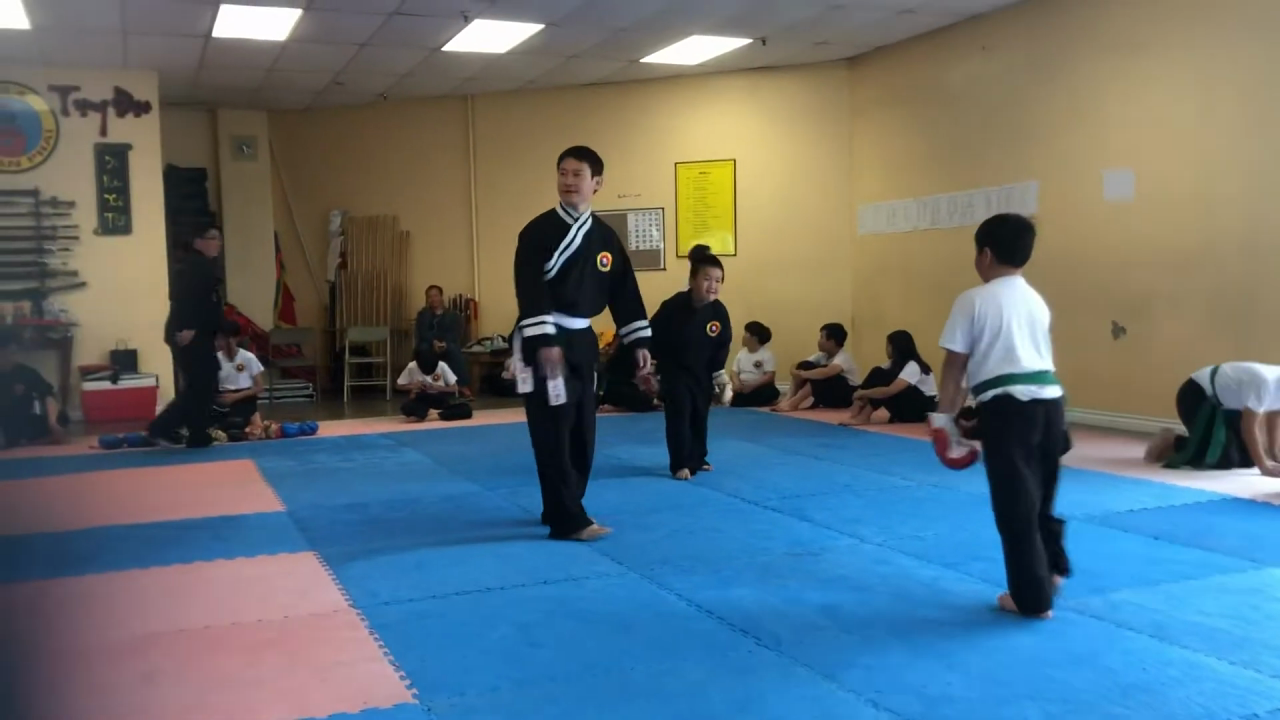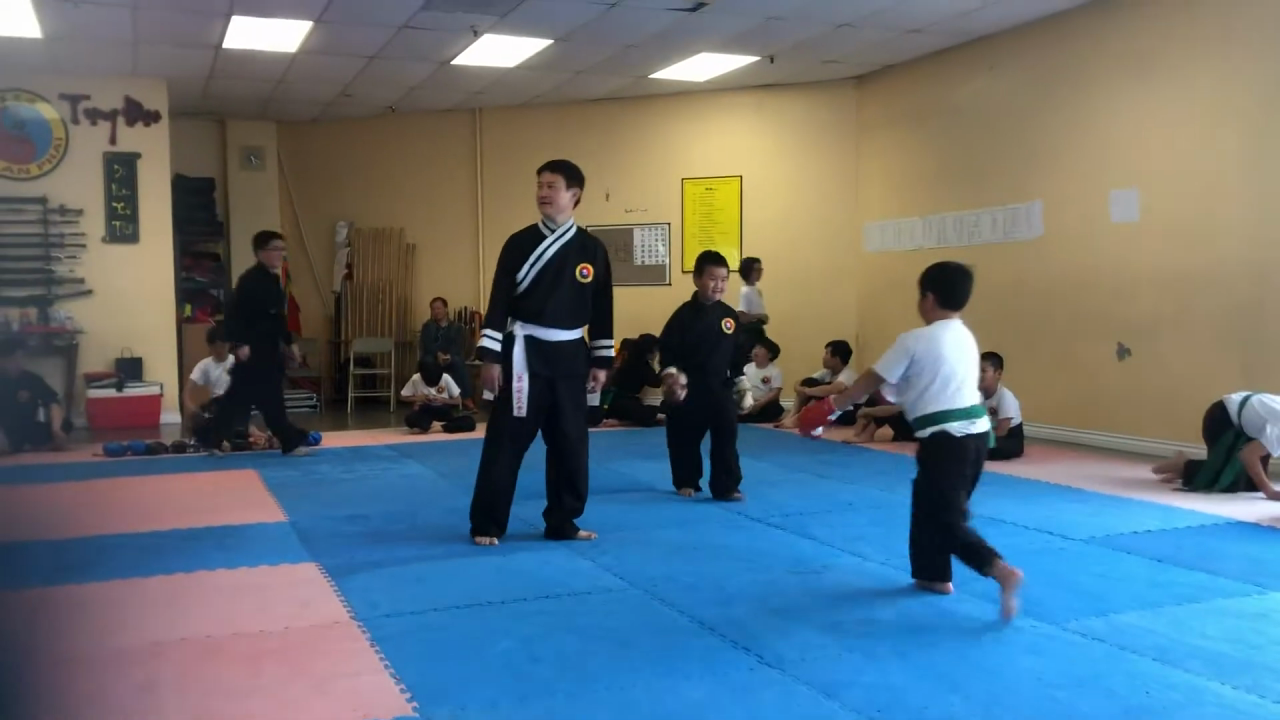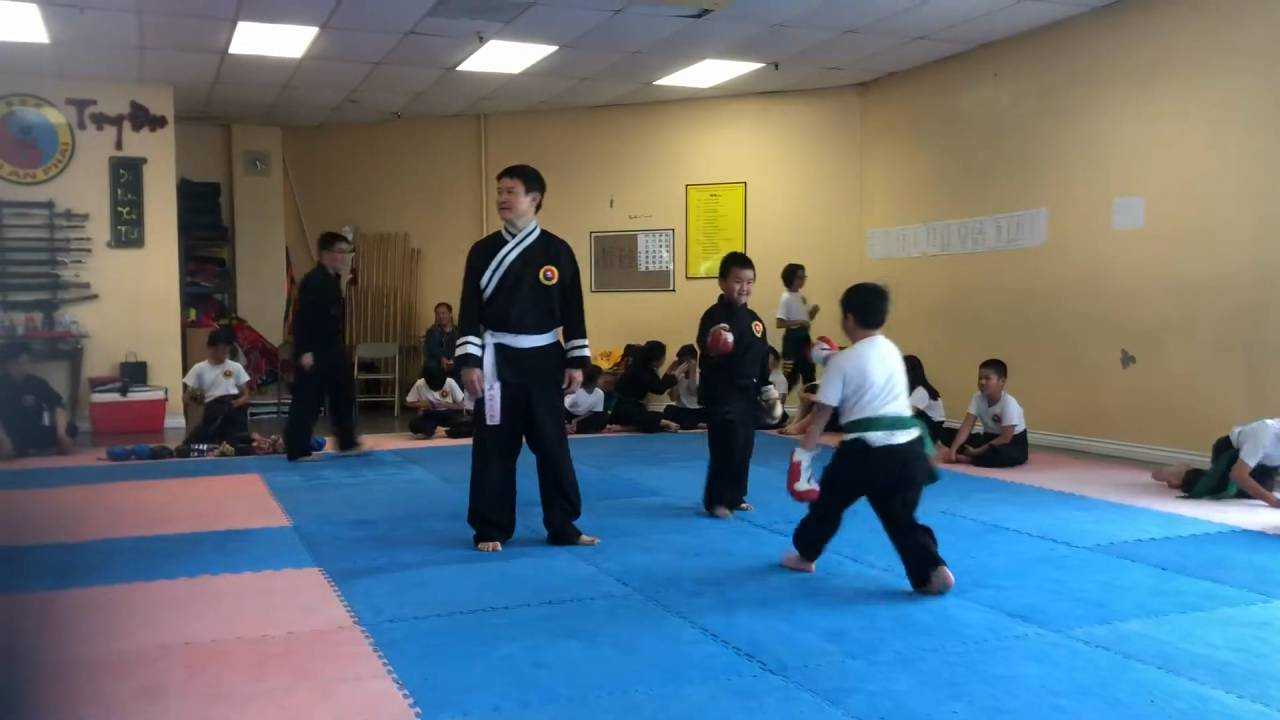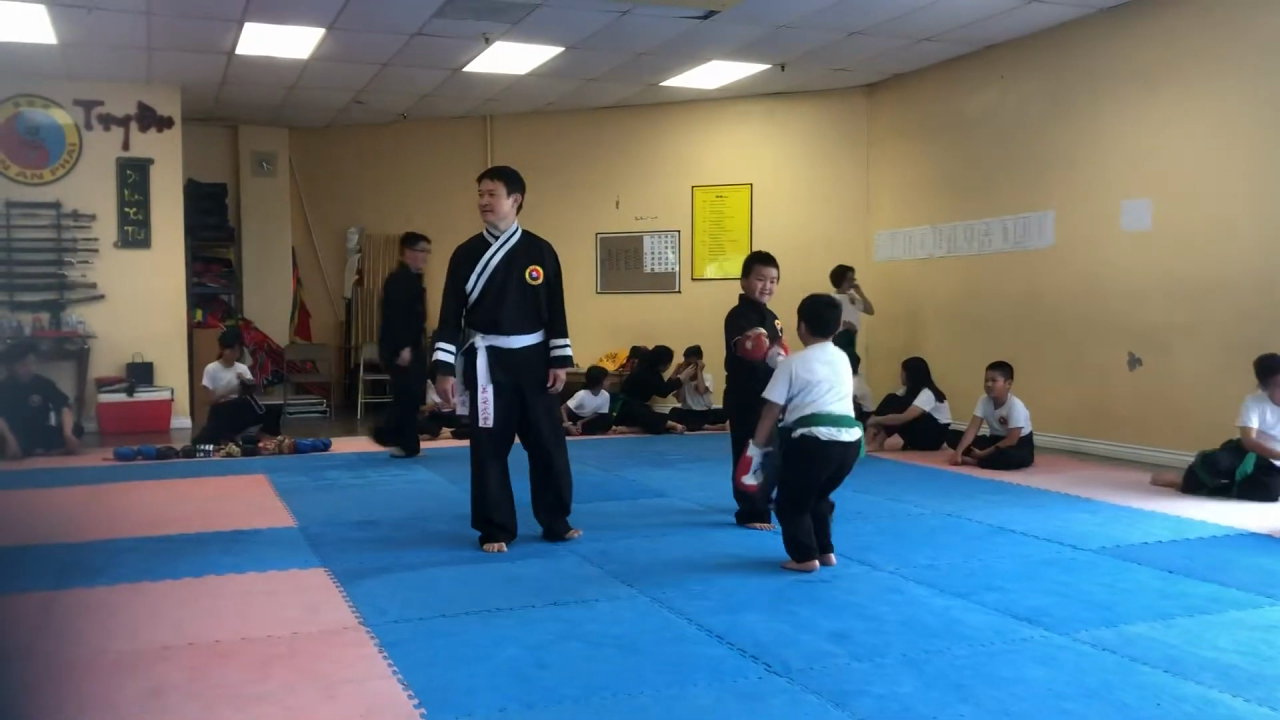
dt=0.4s
person 1, frame 1
left shoulder: (604, 236)
right shoulder: (539, 230)
left elbow: (623, 292)
right elbow: (530, 292)
left wrist: (639, 343)
right wrist: (541, 341)
left hip: (580, 339)
right hip: (546, 338)
left knee: (581, 429)
right knee: (552, 428)
left ankle: (565, 510)
right ankle: (569, 517)
person 1, frame 2
left shoulder: (592, 248)
right shoulder: (520, 243)
left elbow: (602, 309)
right elbow: (500, 303)
left wrist: (601, 360)
right wrist: (490, 356)
left hip: (570, 354)
right hip: (525, 352)
left knee: (570, 442)
right knee: (507, 440)
left ankle: (562, 521)
right ankle: (488, 523)
person 1, frame 3
left shoulder: (557, 251)
right shoulder: (484, 251)
left elbow: (572, 310)
right elbow: (470, 310)
left wrist: (577, 361)
right wrist: (469, 361)
left hip: (544, 359)
right hip: (498, 360)
left knee: (553, 445)
right knee: (493, 447)
left ankle: (563, 526)
right ankle: (491, 529)
person 1, frame 4
left shoulder: (540, 250)
right shoulder: (467, 254)
left elbow: (555, 310)
right elbow: (451, 313)
left wrist: (560, 361)
right wrist: (444, 368)
left hip: (534, 359)
right hip: (488, 362)
left knee: (548, 443)
right knee: (489, 447)
left ankle: (556, 521)
right ankle: (495, 529)
person 2, frame 1
left shoulder: (974, 300)
right shoulder: (1035, 300)
left elbow: (955, 364)
left wrist: (944, 417)
left hip: (1008, 406)
right hip: (1049, 401)
left knee: (1015, 503)
right knee: (1039, 497)
left ankle: (1032, 599)
right ankle: (1050, 571)
person 2, frame 2
left shoulder: (914, 341)
right shoulder: (966, 338)
left elbow: (871, 380)
left wrist: (831, 405)
right wrist: (900, 395)
left hip: (944, 440)
right hip: (978, 432)
left knee: (945, 520)
right knee: (931, 507)
left ankle: (1001, 572)
right ankle: (935, 575)
person 2, frame 3
left shoulder: (844, 361)
right shoulder: (892, 352)
left elbow: (822, 412)
left wrist: (803, 450)
right wrist: (828, 359)
left hip: (864, 446)
right hip: (907, 442)
left knee: (827, 500)
right knee: (900, 514)
left ankle: (805, 555)
right ankle: (934, 570)
person 2, frame 4
left shoulder: (793, 363)
right shoulder: (843, 359)
left elbow: (772, 412)
left wrist: (756, 448)
left hip: (812, 442)
right hip: (850, 441)
left knee: (791, 502)
right knee: (818, 497)
left ankle: (805, 556)
right ankle: (825, 551)
person 3, frame 1
left shoulder: (719, 312)
right shoulder: (673, 307)
left elbow: (722, 347)
right elbow: (654, 339)
left wrist: (721, 379)
left hip: (702, 374)
right hip: (674, 372)
left knee: (700, 418)
right knee: (679, 416)
left ankle: (696, 459)
right ankle: (681, 464)
person 3, frame 2
left shoulder: (729, 315)
right shoulder: (685, 314)
left elbow: (736, 353)
right elbow: (666, 347)
left wrist: (741, 386)
right wrist: (670, 374)
left hip: (719, 387)
right hip: (688, 389)
left knee: (726, 436)
right knee: (684, 438)
left ankle: (725, 486)
right ankle: (686, 482)
person 3, frame 3
left shoulder: (753, 318)
right shoulder: (715, 315)
left elbow: (762, 359)
right elbow: (705, 346)
left wrist: (770, 394)
right wrist: (713, 344)
left hip: (747, 393)
right hip: (719, 393)
left knee: (743, 449)
right knee: (727, 448)
left ankle: (732, 496)
right ankle: (717, 499)
person 3, frame 4
left shoulder: (770, 317)
right shoulder: (740, 315)
right elbow: (735, 343)
right wrist: (745, 344)
right hip: (746, 397)
left ankle: (761, 502)
right ankle: (752, 513)
person 4, frame 1
left shoulder: (202, 266)
right shoulder: (199, 266)
right elbow: (185, 298)
right wrist: (188, 327)
left hip: (195, 335)
right hip: (190, 336)
left knee: (199, 384)
right knee: (202, 384)
left ankle: (198, 437)
right ankle: (162, 428)
person 4, frame 2
left shoulder: (273, 279)
right shoulder: (250, 280)
left elbow: (279, 316)
right elbow: (236, 313)
left wrist: (289, 342)
right wrist: (241, 343)
left hip: (268, 347)
right hip: (254, 348)
left knee: (238, 397)
right knee: (270, 396)
left ankle: (213, 439)
right ankle: (290, 442)
person 4, frame 3
left shoulder: (333, 279)
right shoulder: (312, 281)
right elbow: (303, 318)
right wrist: (305, 351)
left hip: (331, 349)
right hip: (313, 351)
left knee: (344, 395)
right knee: (307, 401)
left ankle: (347, 442)
right ankle: (297, 449)
person 4, frame 4
left shoulder: (413, 279)
right shoulder: (398, 280)
right elbow: (393, 316)
right wrist: (403, 347)
left hip: (411, 346)
right hip: (401, 348)
left knee: (413, 394)
right knee: (411, 393)
left ankle: (404, 443)
right ankle: (388, 437)
